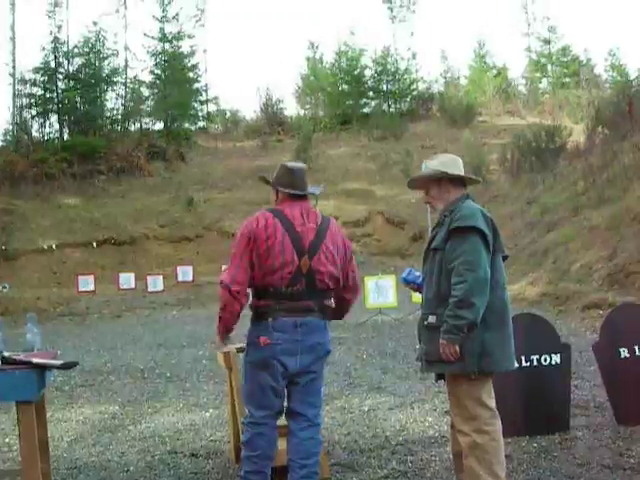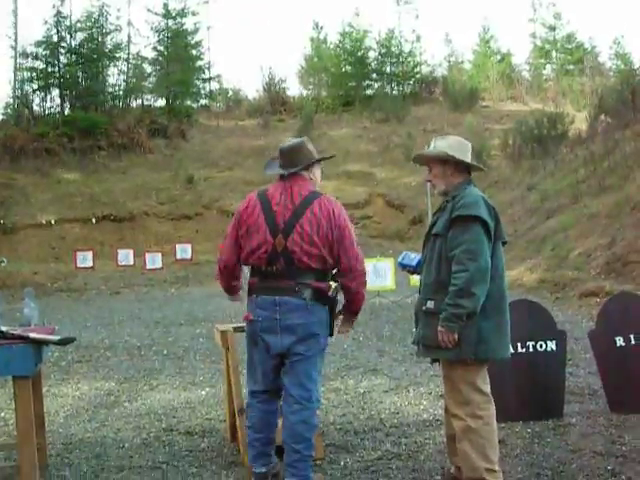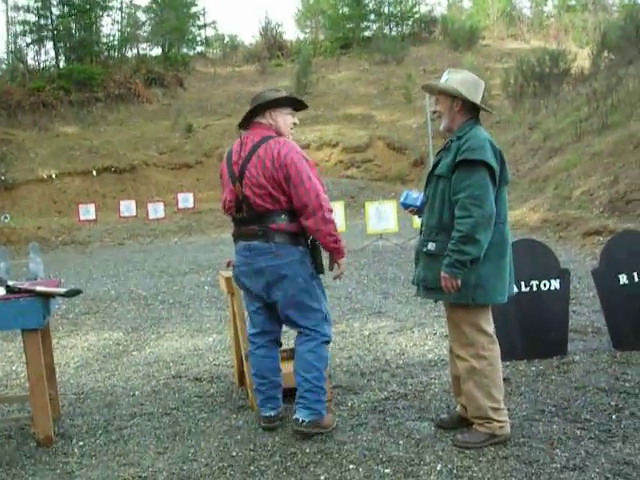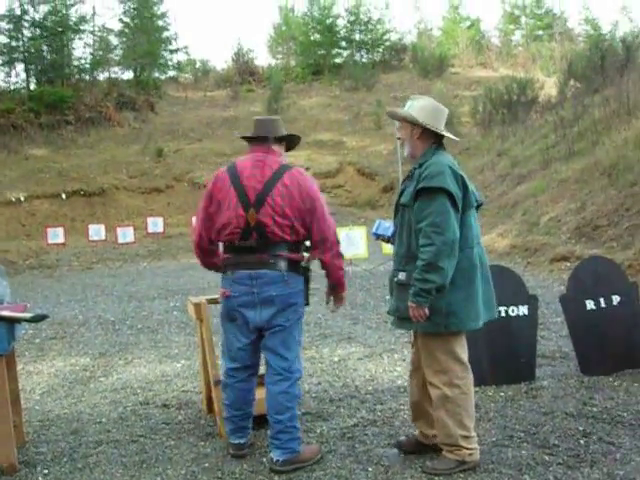
dt=0.7s
person 1, frame 1
left shoulder: (467, 217)
right shoulder: (457, 218)
left elbow: (471, 281)
left wrist: (453, 332)
right wrist: (425, 285)
left hip: (468, 342)
right hip: (461, 340)
left knee: (476, 420)
right knee: (463, 419)
person 1, frame 2
left shoulder: (469, 205)
right shoulder: (458, 204)
left elbow: (472, 271)
left wrist: (452, 320)
right wrist: (423, 267)
left hip: (463, 329)
right hip: (456, 326)
left knee: (471, 405)
right knee: (458, 403)
person 1, frame 3
left shoulder: (474, 146)
right shoulder: (462, 143)
left elbow: (476, 215)
left wrist: (455, 265)
right wrist: (427, 208)
left hip: (466, 270)
right hip: (456, 266)
left knee: (475, 345)
right knee: (462, 343)
left ankle: (491, 421)
right ankle: (470, 408)
person 1, frame 4
left shoulder: (436, 173)
right shoulder: (432, 169)
left elbow: (440, 242)
left wrist: (421, 294)
right wrist: (397, 236)
left hip: (441, 295)
right hip: (435, 293)
left knee: (446, 373)
right knee: (423, 367)
left ankle: (461, 449)
right ankle: (427, 432)
person 2, frame 1
left shoulder: (258, 225)
right shoulder: (332, 229)
left elbow: (234, 285)
right elbow: (350, 287)
left wrist: (224, 329)
left hip: (269, 331)
right hip: (315, 332)
left knee: (260, 417)
right knee: (307, 417)
person 2, frame 2
left shoulder: (251, 204)
right shoulder: (328, 209)
left elbow: (227, 260)
right elbow: (352, 269)
left wrist: (231, 287)
right wrist: (351, 309)
left hip: (261, 309)
right hip: (306, 312)
left knee: (261, 392)
right knee: (301, 397)
person 2, frame 3
left shoulder: (232, 156)
right shoulder: (283, 150)
right elbow: (315, 205)
right wrist: (335, 250)
left hip: (246, 256)
right hip: (284, 255)
left knee: (262, 336)
right knee: (314, 330)
left ankle: (269, 410)
right ankle: (309, 412)
person 2, frame 4
left shoulder: (222, 178)
right shoulder: (297, 179)
left elbow: (202, 240)
right elbow: (325, 239)
left wrist: (224, 266)
right wrist: (337, 284)
left hip: (236, 284)
right hip: (281, 284)
left knee: (238, 366)
right knee: (283, 369)
left ankle: (238, 439)
right ankle: (284, 450)
